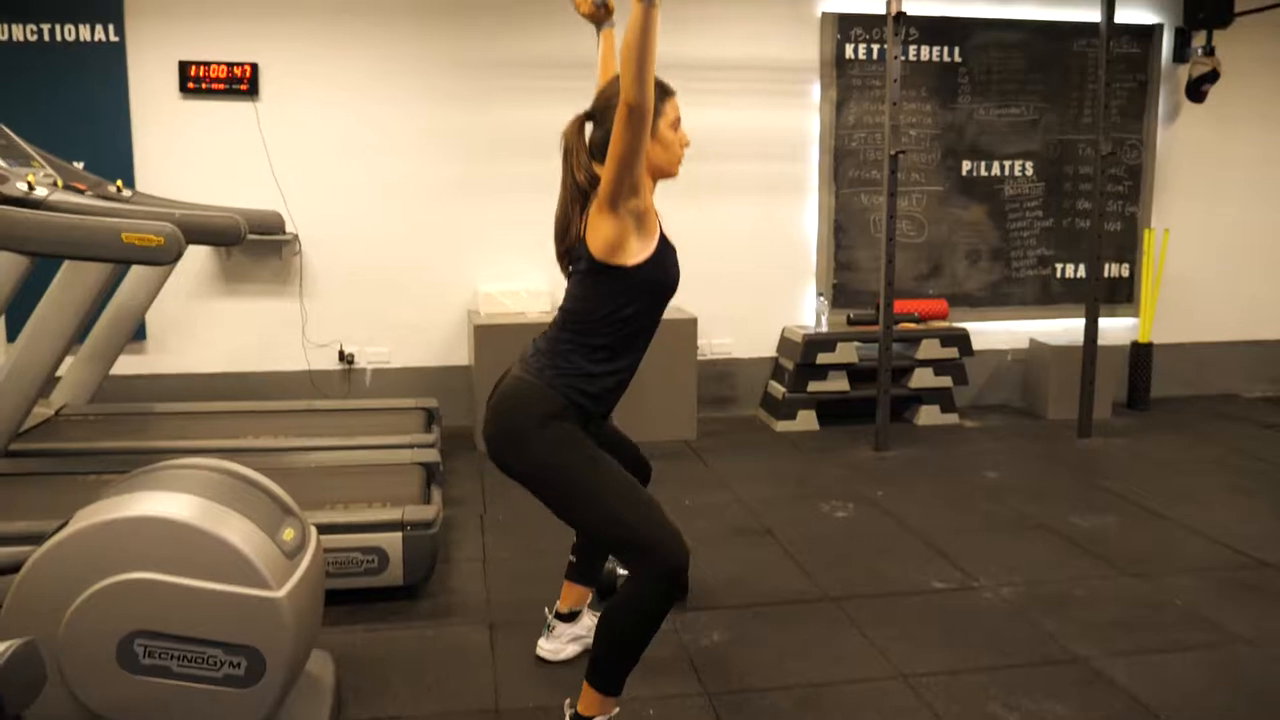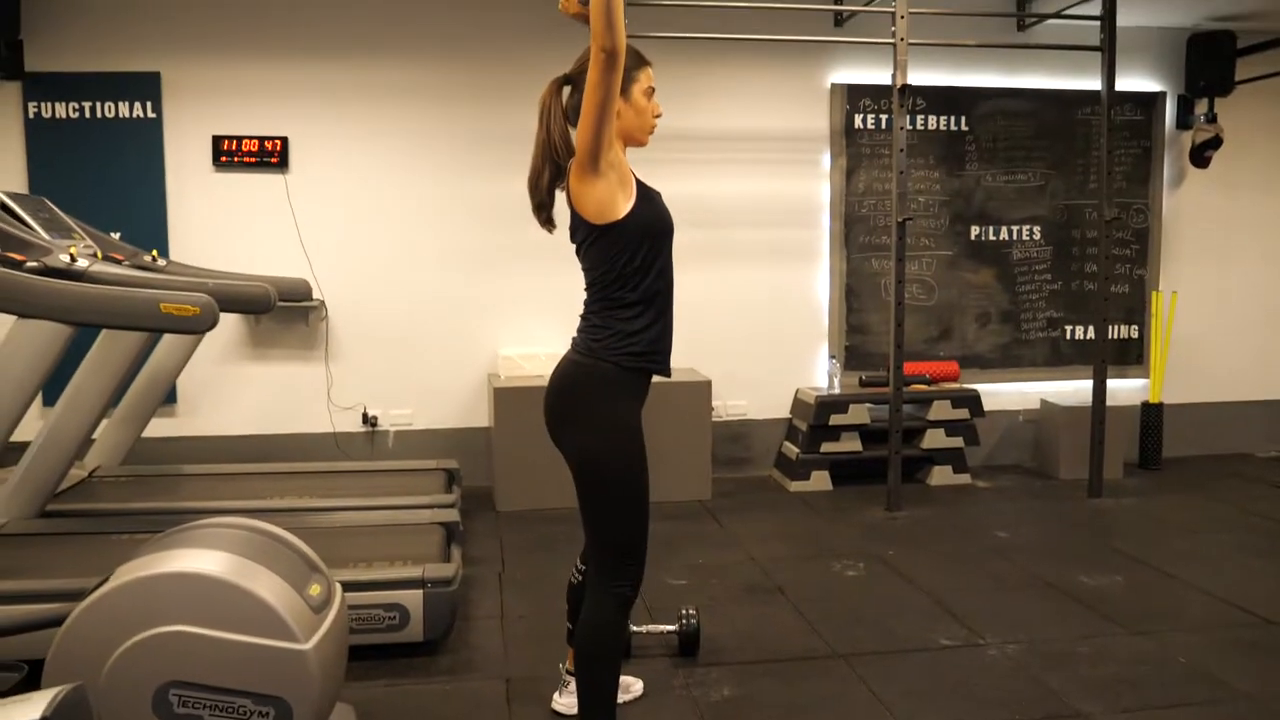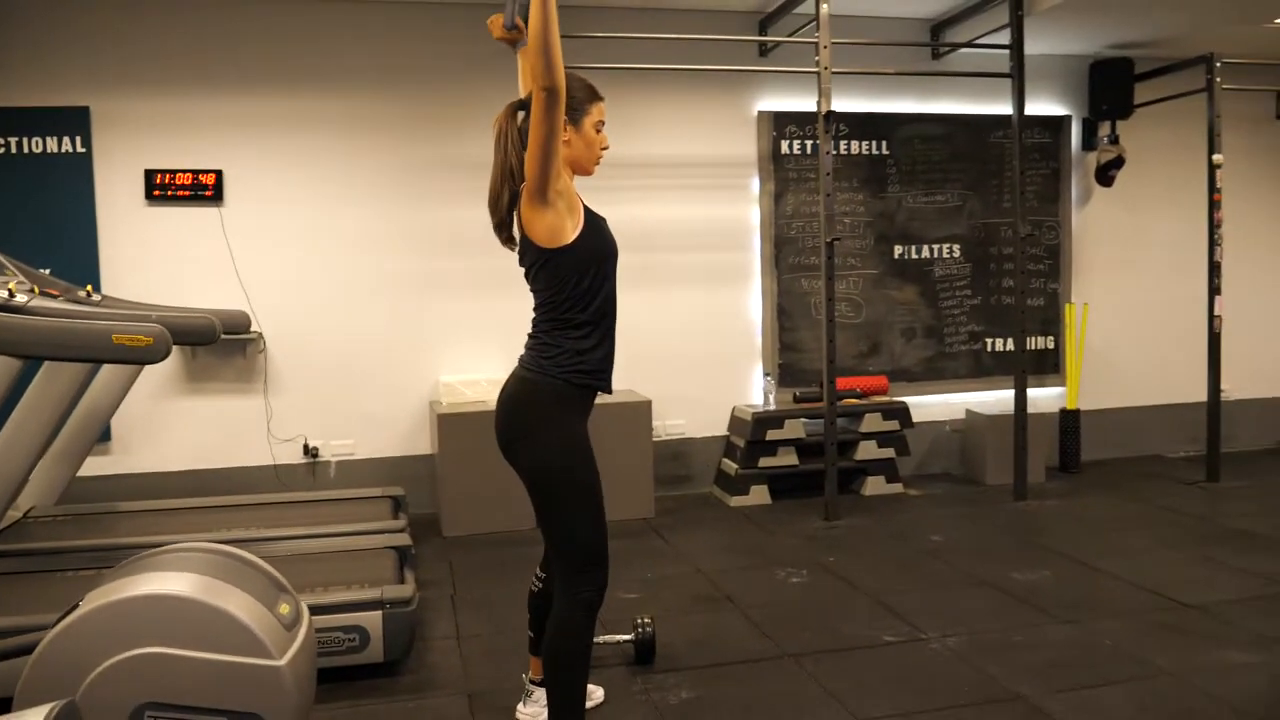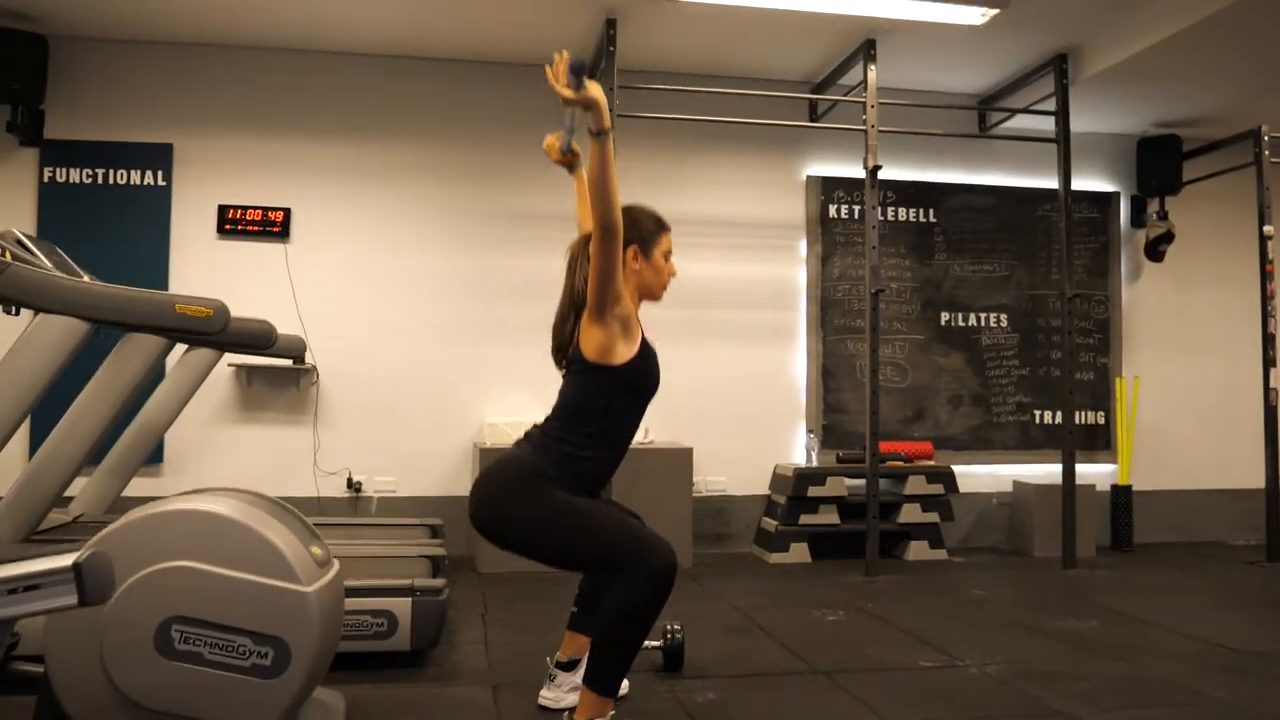
dt=0.7s
person 1, frame 1
left shoulder: (619, 193)
right shoulder: (622, 206)
left elbow: (616, 98)
right elbow: (630, 100)
left hip: (545, 406)
right hip: (535, 421)
left knee: (629, 475)
right knee: (662, 557)
left ankle: (567, 619)
person 1, frame 2
left shoulder: (604, 164)
right shoulder: (596, 169)
left elbow: (605, 63)
left hip: (601, 385)
right hip: (599, 392)
left knee: (605, 550)
right knee: (619, 569)
person 1, frame 3
left shoulder: (551, 194)
right shoulder: (547, 195)
left elbow: (542, 95)
right elbow: (547, 90)
left hip: (545, 401)
right hip: (546, 407)
left knee: (565, 559)
right knee: (583, 576)
person 1, frame 4
left shoulder: (612, 312)
right shoulder: (613, 318)
left elbow: (594, 226)
right elbow: (605, 228)
left wrist: (576, 168)
right wrist: (599, 123)
left hip: (528, 487)
right hip: (515, 496)
left knee: (623, 539)
right knee: (651, 561)
